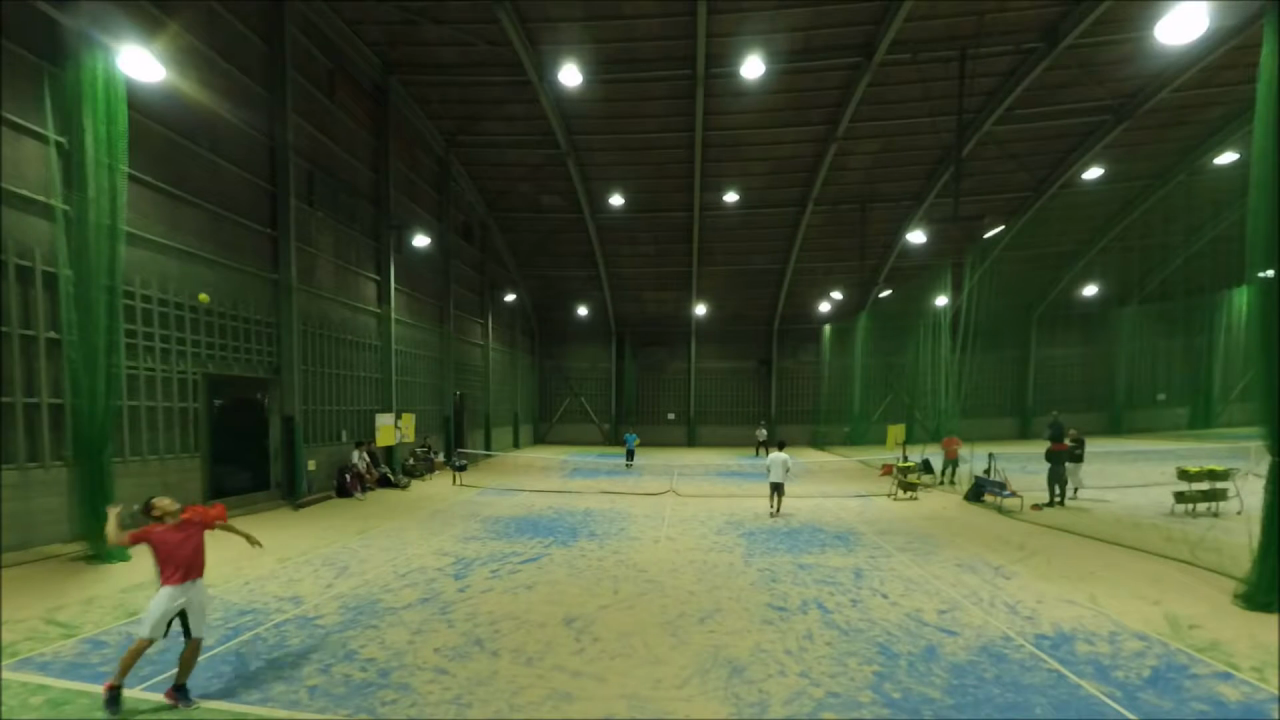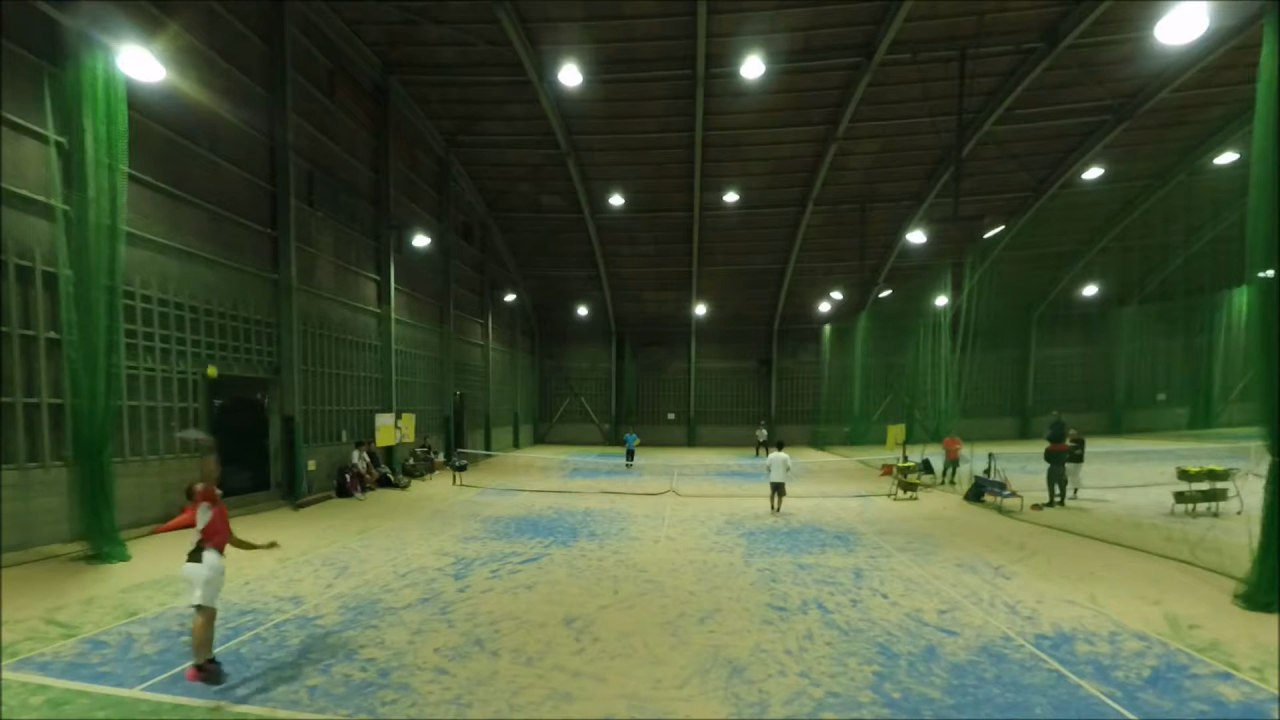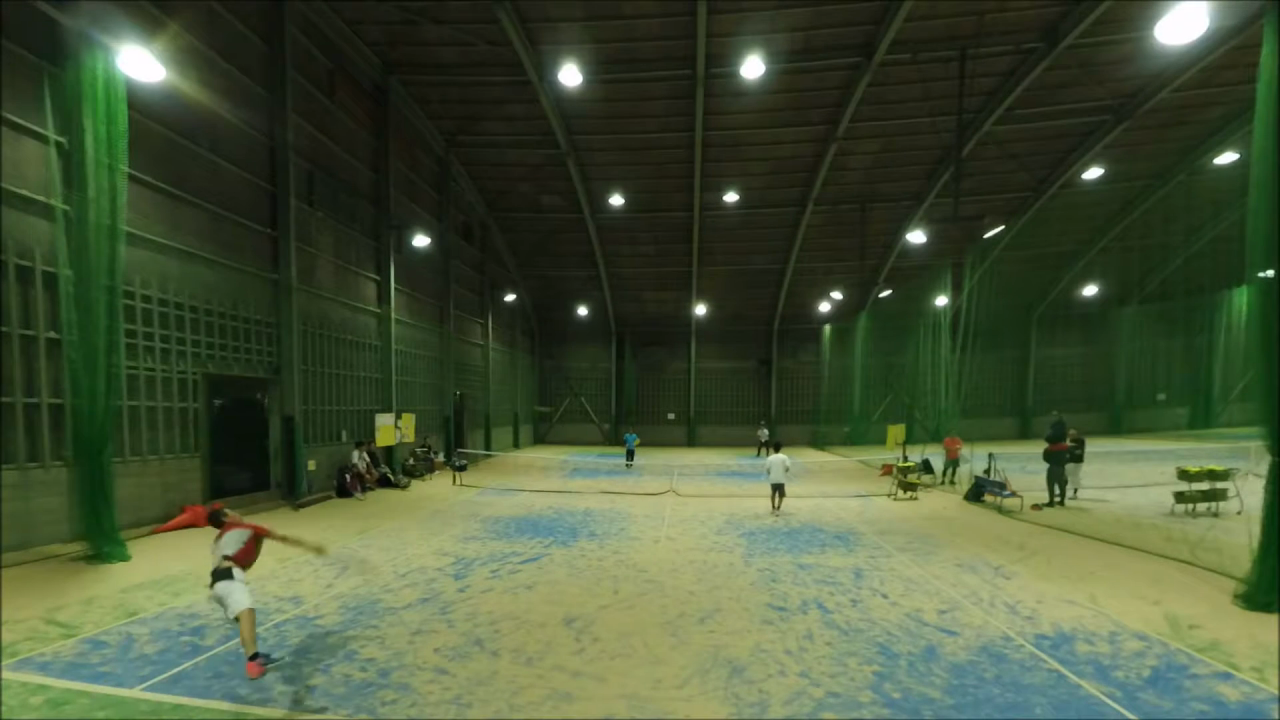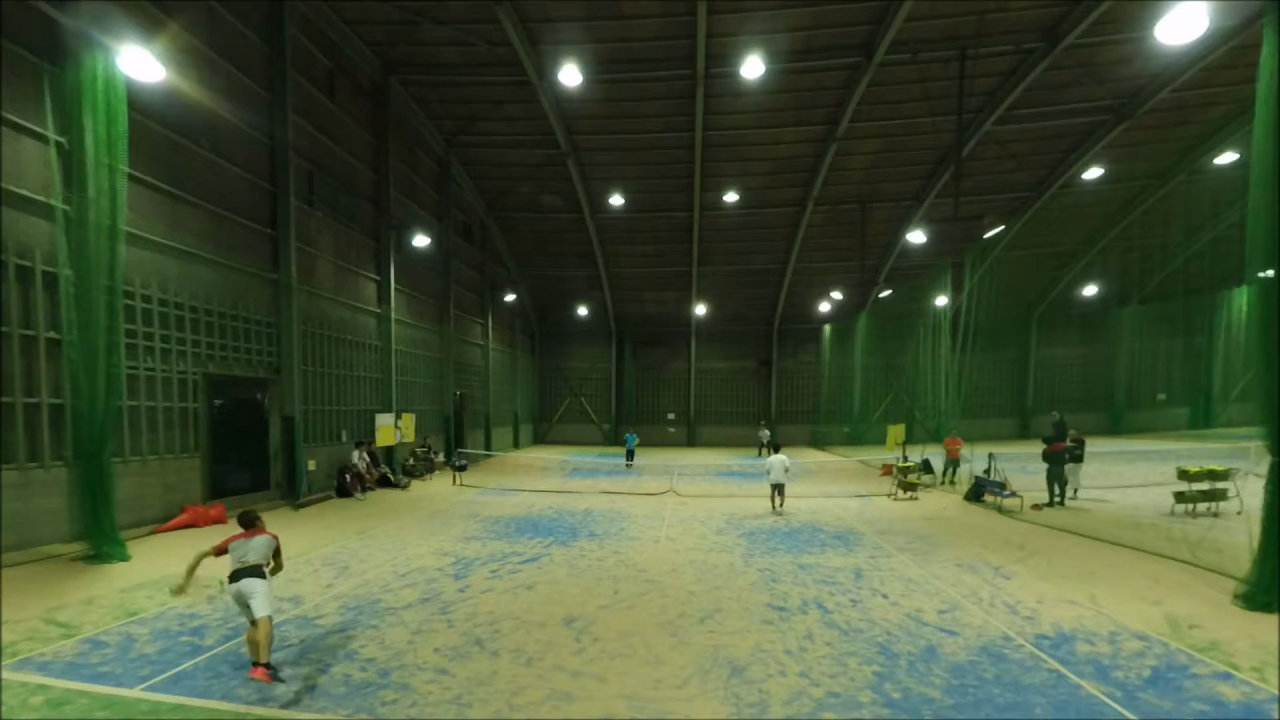
dt=0.2s
person 1, frame 1
left shoulder: (194, 520)
right shoulder: (152, 531)
left elbow: (221, 524)
right elbow: (114, 539)
left wrist: (247, 536)
right wrist: (113, 515)
left hip: (195, 589)
right hip: (170, 591)
left knee: (194, 643)
right knee: (144, 642)
left ankle: (178, 689)
right ankle: (114, 688)
person 1, frame 2
left shoulder: (215, 510)
right shoulder: (206, 500)
left elbow: (236, 543)
right elbow: (208, 477)
left wrist: (262, 546)
right wrist: (209, 459)
left hip: (208, 561)
right hip: (204, 559)
left knee: (208, 612)
right knee: (205, 610)
left ankle: (207, 661)
right ankle: (200, 666)
person 1, frame 3
left shoulder: (220, 540)
right shoulder: (243, 529)
right elbow: (280, 537)
left wrist: (258, 541)
right wrist: (308, 545)
left hip: (219, 584)
right hip: (229, 578)
left knee: (245, 616)
right knee: (247, 613)
left ankle: (255, 659)
right ankle: (253, 659)
person 1, frame 4
left shoulder: (233, 540)
right shoulder: (271, 538)
left elbow: (198, 558)
right elbow: (278, 566)
left wrist: (185, 583)
left hip: (235, 582)
right hip: (256, 579)
left knee: (255, 623)
right knee: (265, 621)
left ankle: (256, 665)
right ankle: (264, 668)
